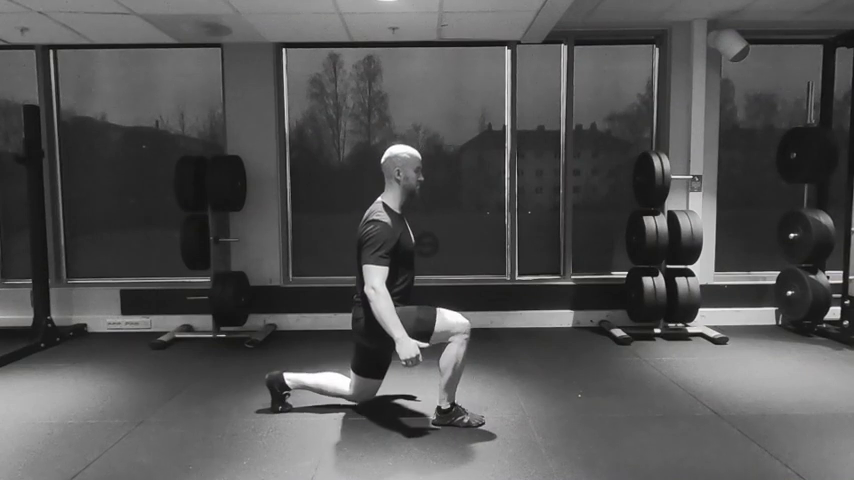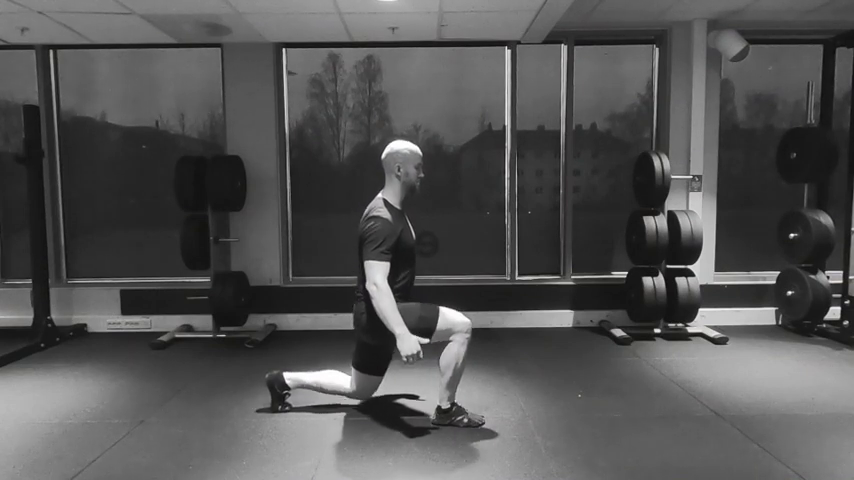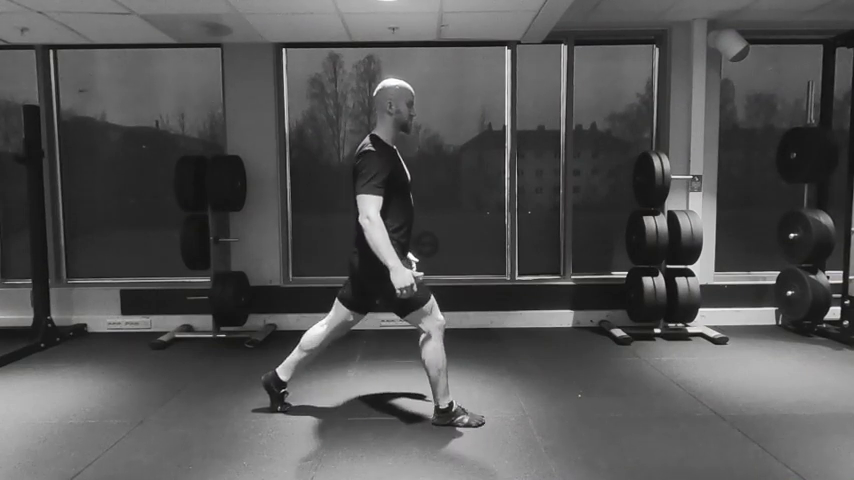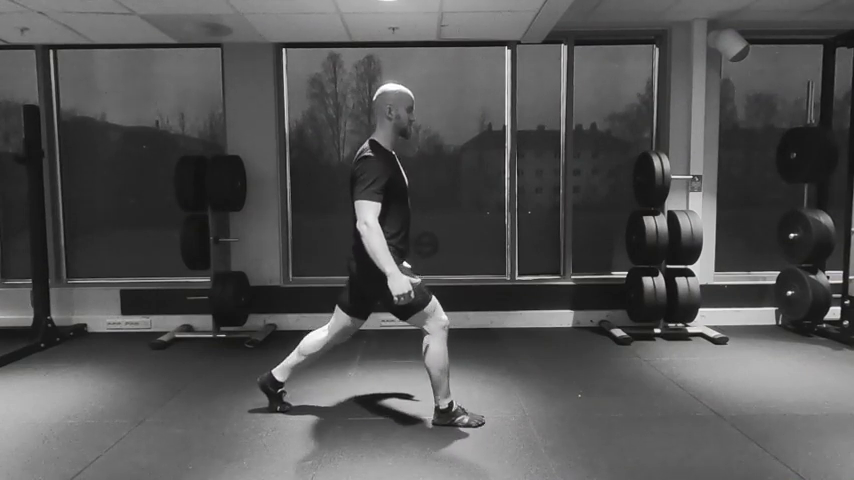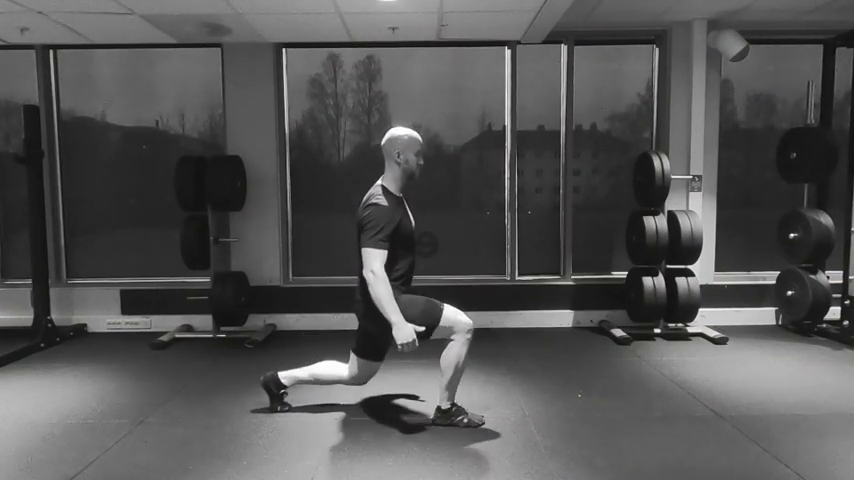
dt=0.7s
person 1, frame 1
left shoulder: (390, 215)
right shoulder: (381, 225)
right elbow: (373, 288)
left wrist: (396, 331)
right wrist: (401, 338)
left hip: (377, 320)
right hip: (379, 319)
left knee: (357, 392)
right knee: (460, 328)
left ankle: (283, 381)
right ankle: (446, 410)
person 1, frame 2
left shoulder: (391, 211)
right shoulder: (382, 221)
right elbow: (375, 285)
left wrist: (400, 327)
right wrist: (403, 335)
left hip: (378, 316)
right hip: (381, 316)
left knee: (358, 388)
right knee: (461, 327)
left ankle: (284, 380)
right ankle: (446, 410)
person 1, frame 3
left shoulder: (384, 150)
right shoulder: (374, 155)
right elbow: (368, 217)
left wrist: (402, 254)
right wrist: (396, 267)
left hip: (373, 261)
right hip: (380, 262)
left knee: (335, 323)
right knee: (433, 325)
left ankle: (278, 378)
right ankle: (446, 409)
person 1, frame 4
left shoulder: (382, 156)
right shoulder: (373, 161)
right elbow: (366, 224)
left wrist: (396, 263)
right wrist: (394, 274)
left hip: (372, 265)
right hip: (379, 267)
left knee: (336, 331)
right knee: (437, 324)
left ankle: (275, 380)
right ankle: (445, 409)
person 1, frame 5
left shoulder: (391, 196)
right shoulder: (381, 207)
right elbow: (372, 271)
left wrist: (394, 316)
right wrist: (398, 322)
left hip: (382, 304)
right hip: (384, 304)
left knee: (355, 373)
right knee: (463, 327)
left ankle: (279, 380)
right ankle: (446, 410)
